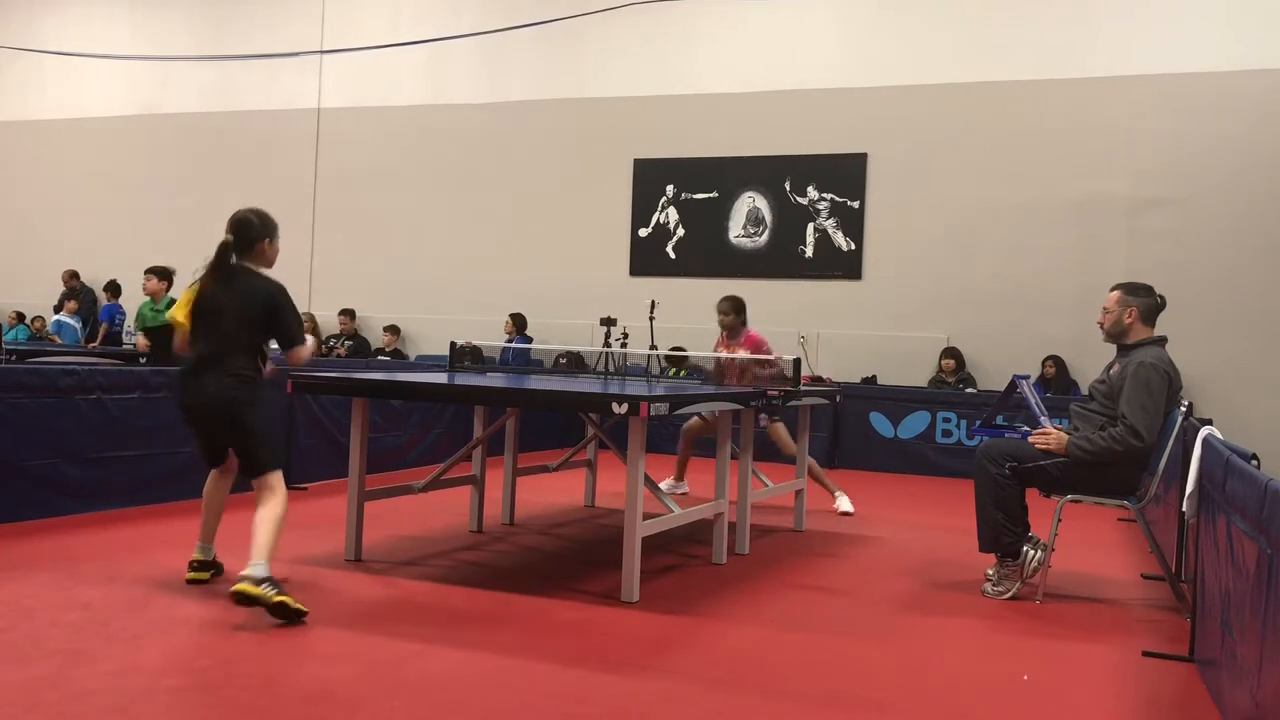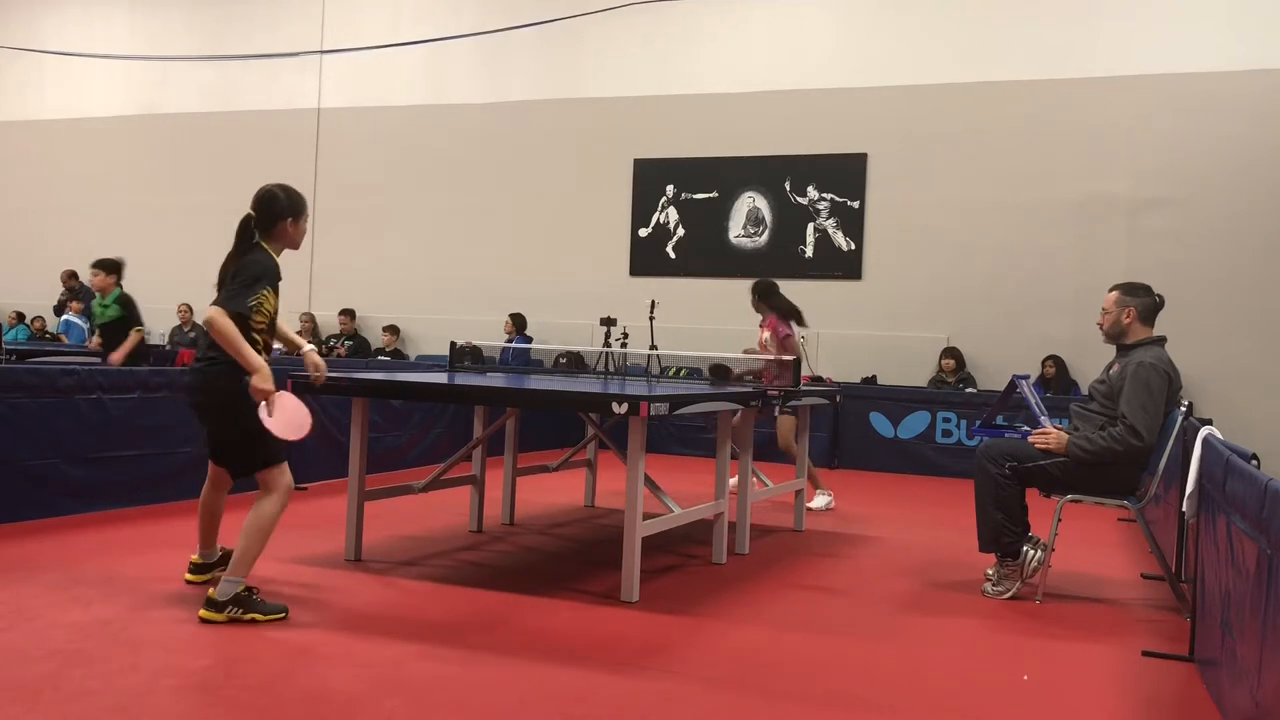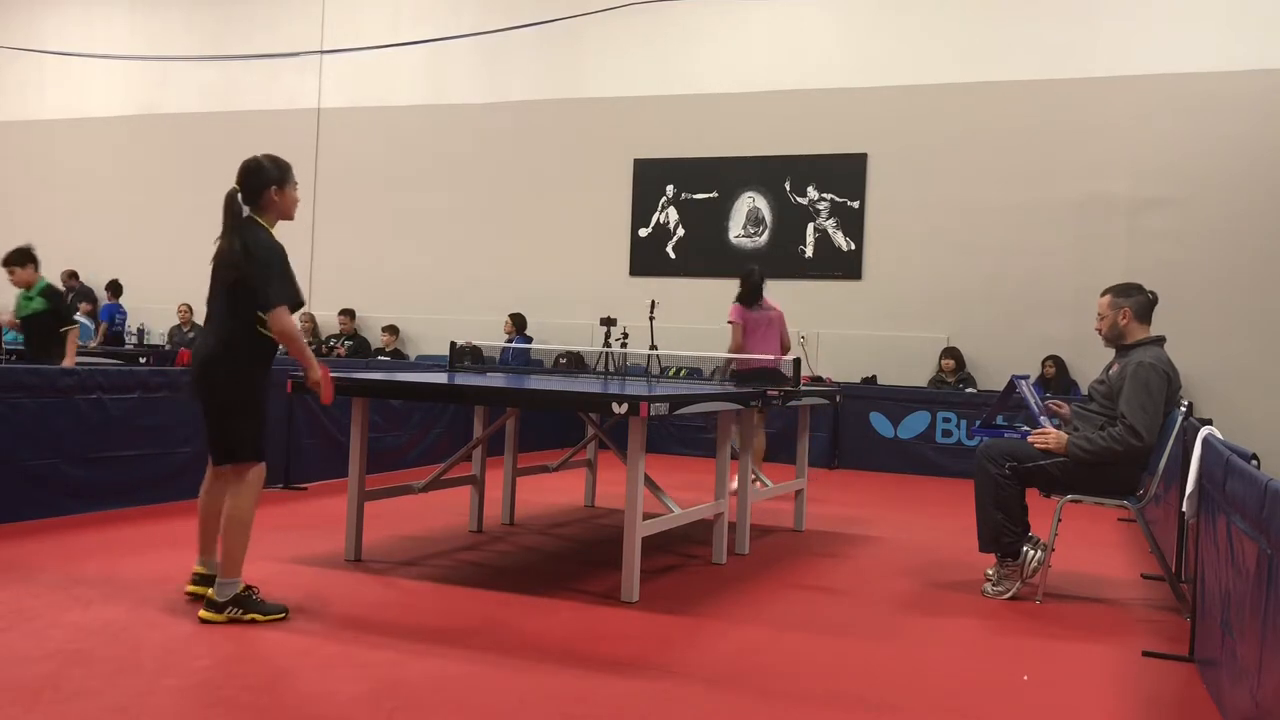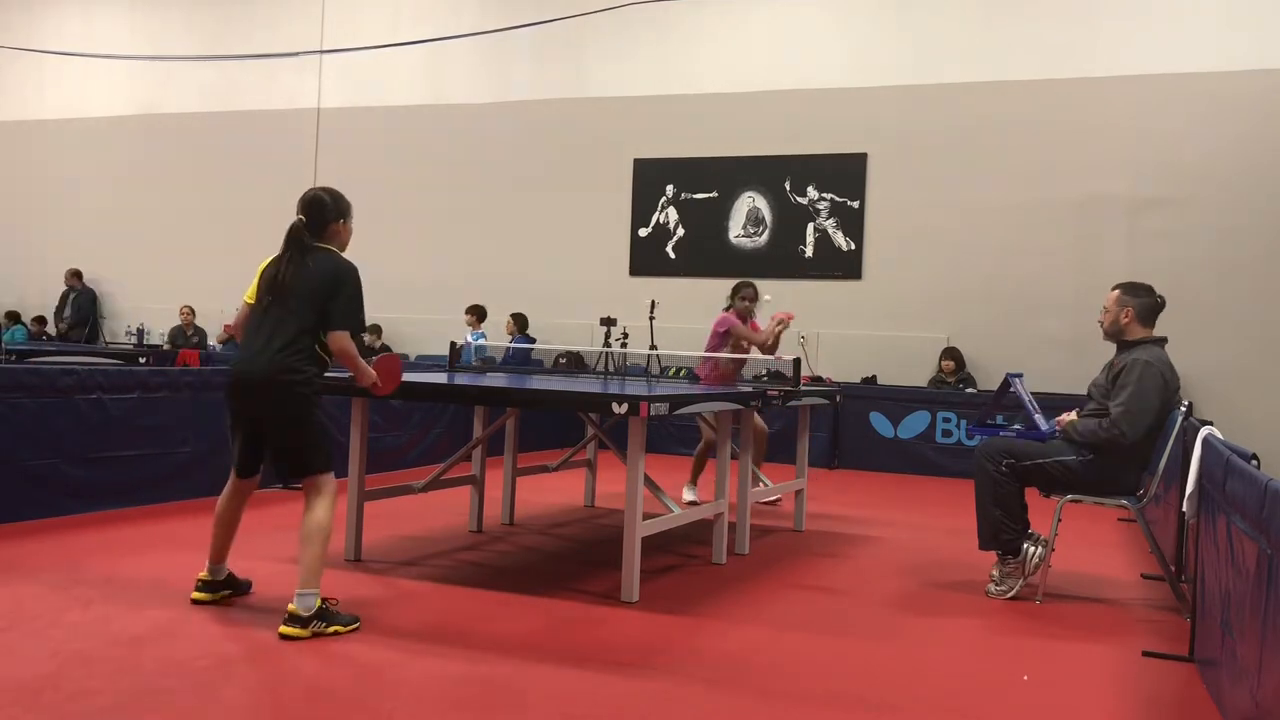
dt=0.4s
person 1, frame 1
left shoulder: (207, 282)
right shoulder: (268, 291)
left elbow: (183, 343)
right elbow: (301, 352)
right wrist: (310, 343)
left hip: (195, 394)
right hip: (231, 398)
left knee: (225, 467)
right knee: (272, 492)
left ankle: (203, 559)
right ankle: (256, 576)
person 1, frame 2
left shoulder: (258, 261)
right shoulder: (259, 266)
right elbow: (215, 318)
left wrist: (300, 345)
right wrist: (257, 369)
left hip: (215, 385)
right hip: (227, 388)
left knee: (222, 473)
right knee: (277, 484)
left ankle: (207, 558)
right ankle: (227, 595)
person 1, frame 3
left shoulder: (237, 238)
right shoulder: (266, 247)
right elbow: (281, 321)
left wrist: (293, 349)
right wrist: (312, 365)
left hip: (214, 365)
right hip: (236, 372)
left knee: (222, 468)
right knee: (247, 476)
left ankle: (205, 570)
right ankle: (228, 595)
person 1, frame 4
left shoulder: (277, 263)
right shoulder: (341, 271)
left elbow: (239, 325)
right elbow: (337, 342)
right wrist: (363, 373)
left hip: (244, 378)
right hip: (288, 386)
left knee: (242, 479)
right knee: (321, 489)
left ankle: (214, 577)
right ankle: (305, 609)
person 2, frame 1
left shoulder: (1147, 366)
right shoulder: (1132, 357)
left elbow: (1133, 438)
left wrist: (1070, 446)
right wrist: (1067, 434)
left hip: (1108, 469)
right hip: (1093, 455)
left knee: (994, 454)
right knee: (998, 451)
left ankle: (1013, 554)
right ankle: (1020, 544)
person 2, frame 2
left shoulder: (1147, 365)
right shoulder: (1132, 357)
left elbow: (1133, 438)
left wrist: (1070, 445)
right wrist: (1069, 434)
left hip: (1107, 469)
right hip: (1094, 456)
left knee: (994, 455)
right knee: (998, 451)
left ankle: (1013, 555)
right ankle: (1019, 544)
person 2, frame 3
left shoulder: (1146, 366)
right shoulder: (1131, 357)
left elbow: (1133, 438)
left wrist: (1070, 445)
right wrist: (1074, 416)
left hip: (1108, 469)
right hip: (1093, 456)
left knee: (994, 455)
right knee: (999, 451)
left ankle: (1013, 554)
right ankle: (1020, 544)
person 2, frame 4
left shoulder: (1145, 364)
right shoulder: (1133, 355)
left elbow: (1120, 431)
left wrist: (1072, 427)
right wrist: (1077, 419)
left hip: (1106, 466)
right hip: (1095, 454)
left knee: (993, 453)
right knee: (998, 449)
left ankle: (1014, 551)
right ankle: (1020, 542)
person 3, frame 1
left shoulder: (755, 341)
right shoulder: (721, 342)
right elbow: (718, 377)
left knee: (791, 450)
right knee: (688, 431)
left ankle: (838, 494)
right ankle: (677, 482)
person 3, frame 2
left shoulder: (778, 323)
right shoulder: (766, 323)
left elbow: (797, 357)
left wrist: (762, 355)
right hip: (768, 387)
left knee: (787, 444)
right knee: (738, 426)
left ankle: (823, 492)
person 3, frame 3
left shoulder: (739, 308)
right shoulder: (775, 310)
left elbow: (737, 345)
right elbow: (787, 347)
left hip: (747, 371)
right hip: (771, 372)
right knee: (757, 425)
person 3, frame 4
left shoulder: (752, 325)
right shoulder: (726, 320)
left elbow: (768, 350)
right elbow: (761, 341)
left wrist: (778, 332)
right wrist: (775, 322)
left hip: (729, 387)
right hip: (705, 385)
left knee: (760, 430)
right knee: (711, 438)
right ankle: (691, 486)
